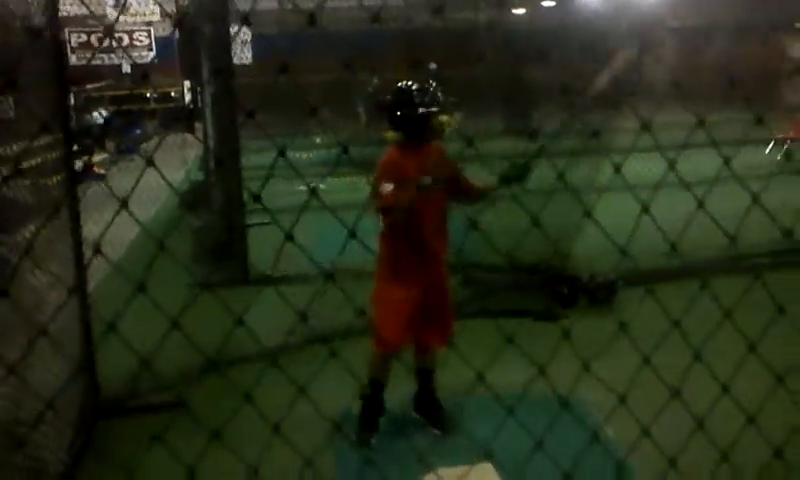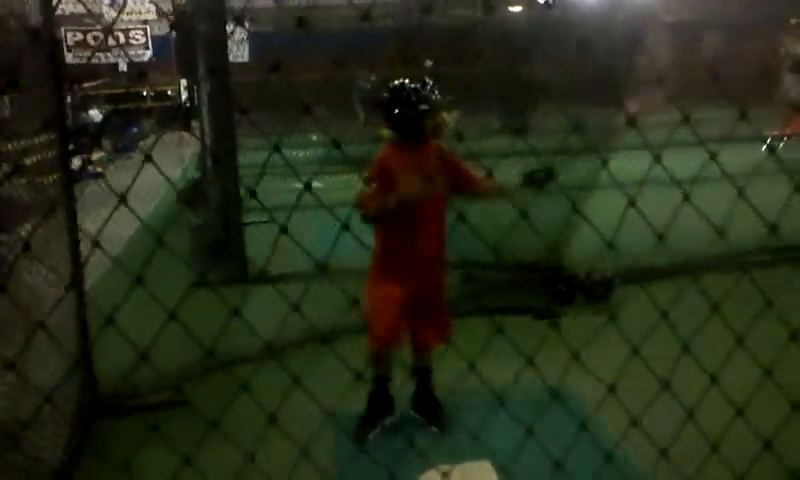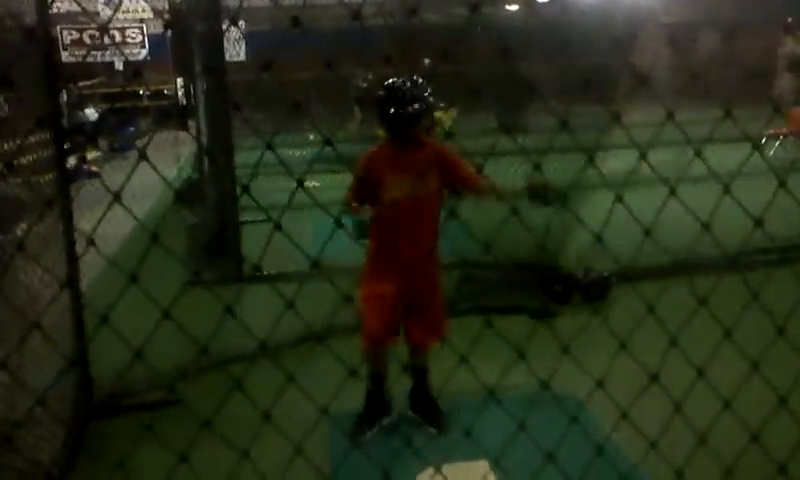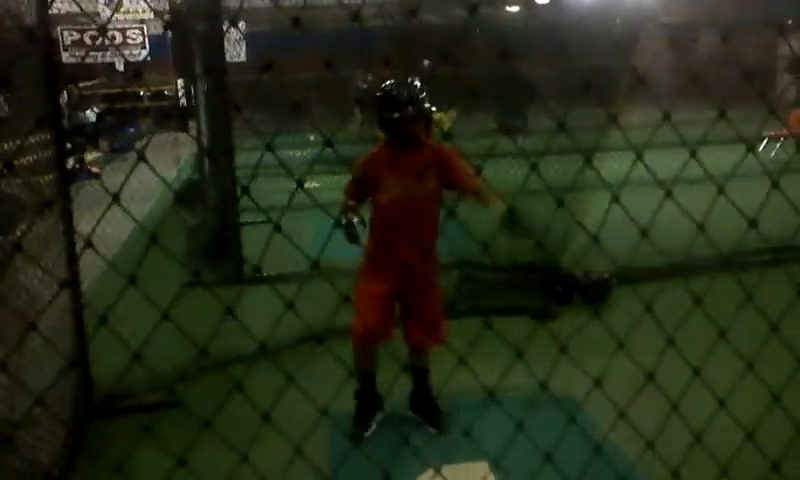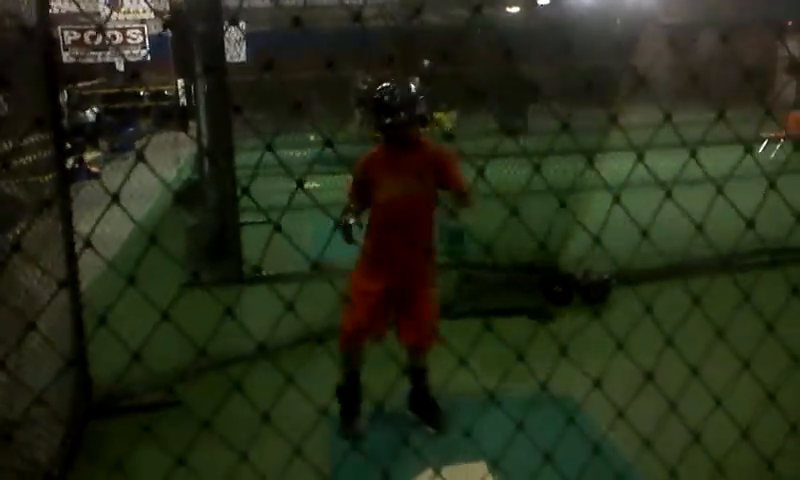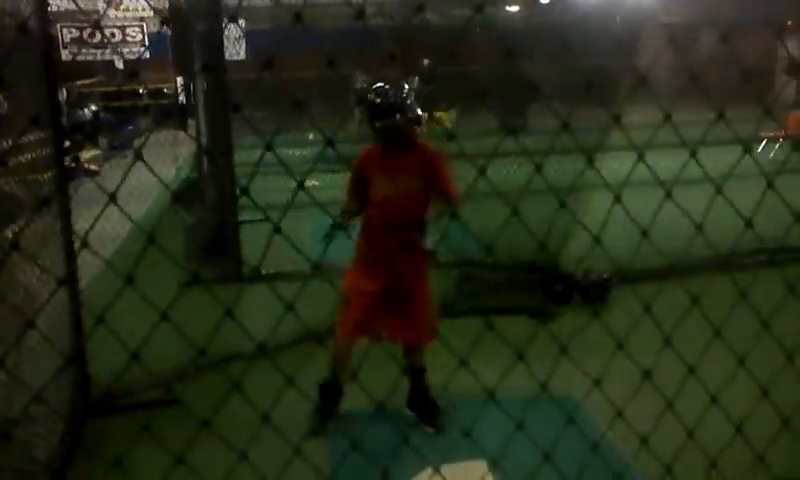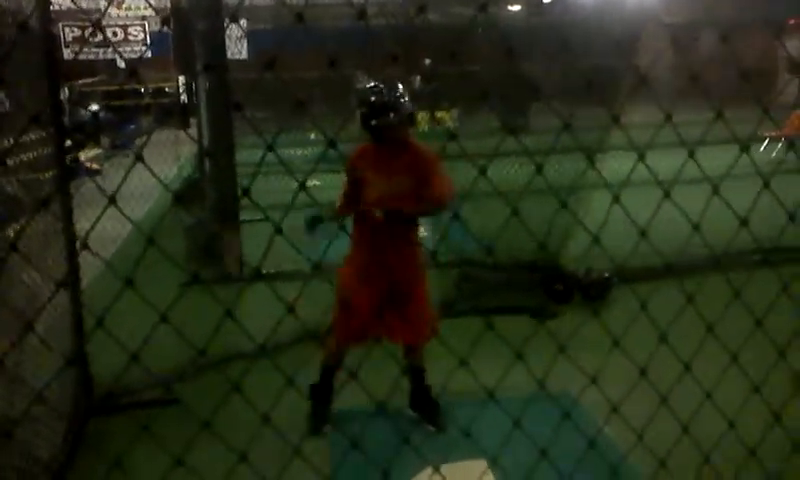
dt=0.1s
person 1, frame 1
left shoulder: (437, 154)
right shoulder: (392, 163)
left elbow: (466, 194)
right elbow: (390, 211)
left wrist: (501, 183)
right wrist: (422, 184)
left hip: (433, 261)
right hip: (400, 265)
left knee: (429, 334)
right knee: (389, 338)
left ankle: (425, 397)
right ankle: (372, 404)
person 1, frame 2
left shoulder: (440, 153)
right shoulder: (387, 160)
left elbow: (475, 185)
right elbow: (367, 209)
right wrist: (399, 200)
left hip: (429, 262)
right hip: (391, 265)
left knee: (425, 332)
right knee: (384, 335)
left ankle: (424, 395)
right ankle: (380, 401)
person 1, frame 3
left shoulder: (436, 153)
right shoulder: (375, 159)
left elbow: (476, 184)
right elbow: (352, 200)
left wrist: (523, 191)
right wrist: (363, 213)
left hip: (424, 261)
right hip: (385, 263)
left knee: (421, 333)
right knee: (375, 335)
left ankle: (421, 395)
right ankle: (377, 400)
person 1, frame 4
left shoulder: (438, 155)
right shoulder: (374, 160)
left elbow: (472, 187)
right elbow: (352, 195)
left wrist: (499, 207)
right wrist: (350, 216)
left hip: (422, 261)
right hip: (381, 261)
left knee: (421, 333)
right knee: (366, 333)
left ankle: (421, 395)
right ankle: (368, 401)
person 1, frame 5
left shoulder: (436, 156)
right shoulder: (372, 162)
left elbow: (462, 193)
right elbow: (359, 199)
right wrist: (349, 217)
left hip: (418, 261)
right hip: (376, 260)
left knee: (418, 333)
right knee: (354, 329)
left ankle: (419, 394)
right ankle: (350, 395)
person 1, frame 6
left shoulder: (429, 157)
right shoulder: (368, 159)
left elbow: (450, 199)
right elbow: (356, 199)
left wrist: (420, 219)
right wrist: (343, 218)
left hip: (410, 258)
right hip: (371, 257)
left knee: (414, 329)
right knee: (348, 328)
left ankle: (419, 394)
right ankle: (331, 393)
person 1, frame 7
left shoulder: (420, 157)
right shoulder: (360, 158)
left elbow: (438, 202)
right elbow: (351, 202)
left wrist: (396, 212)
right wrist: (329, 215)
left hip: (405, 257)
right hip: (364, 258)
left knee: (413, 329)
right knee: (345, 329)
left ankle: (420, 393)
right ankle: (322, 394)
